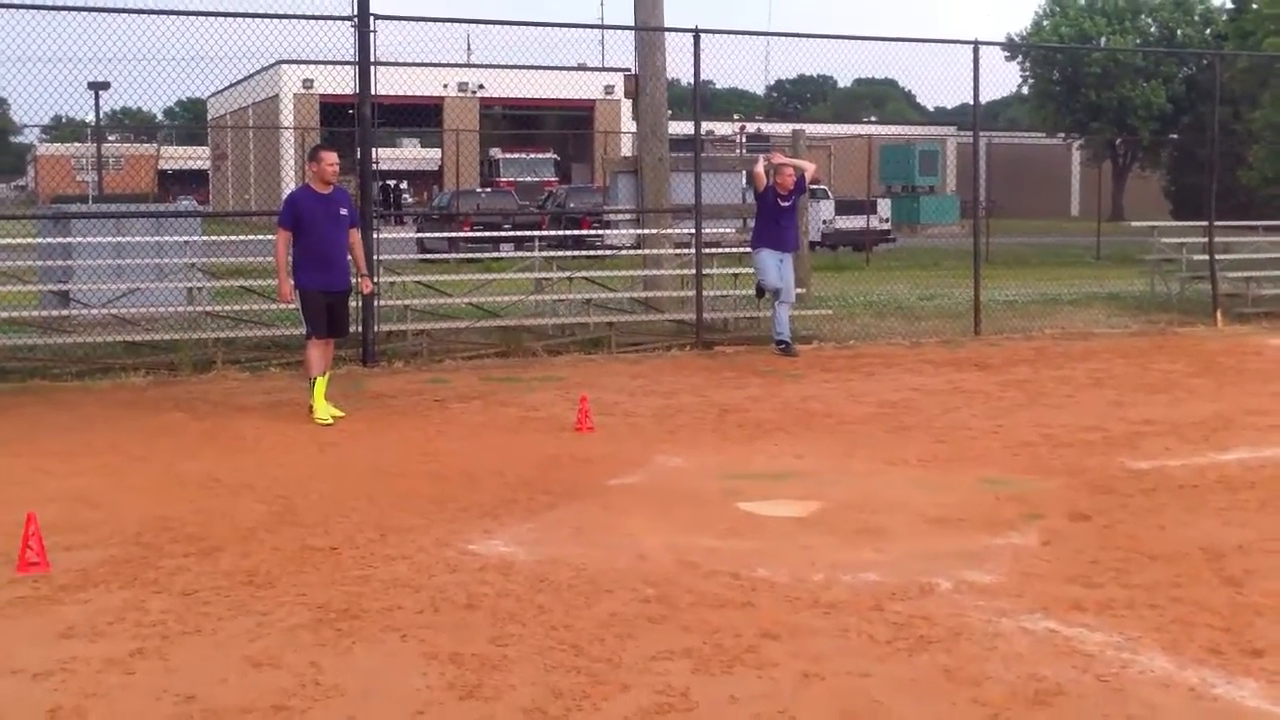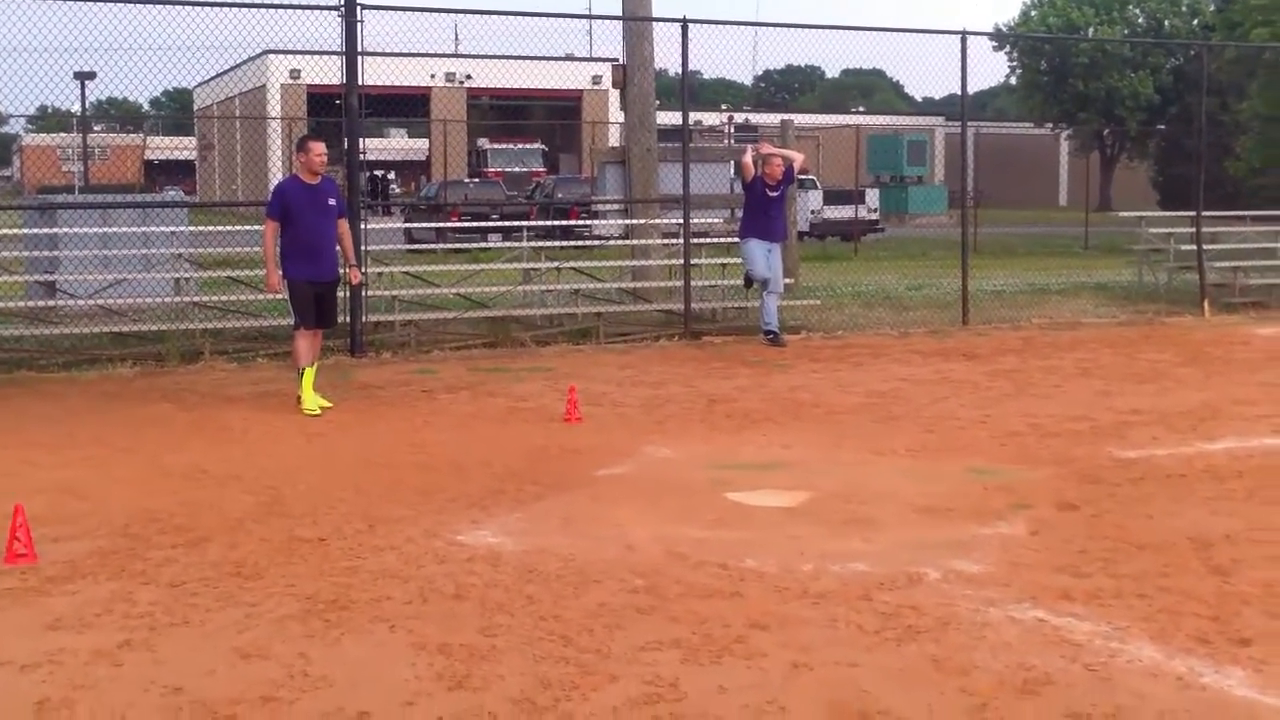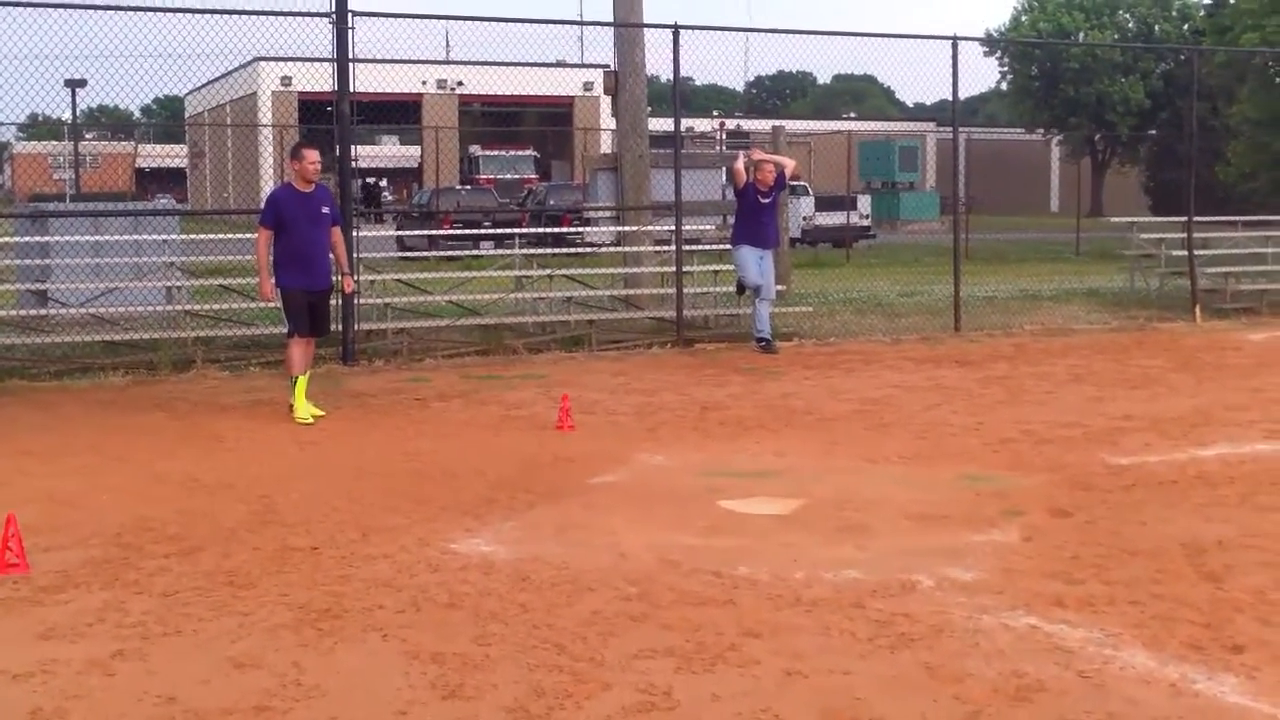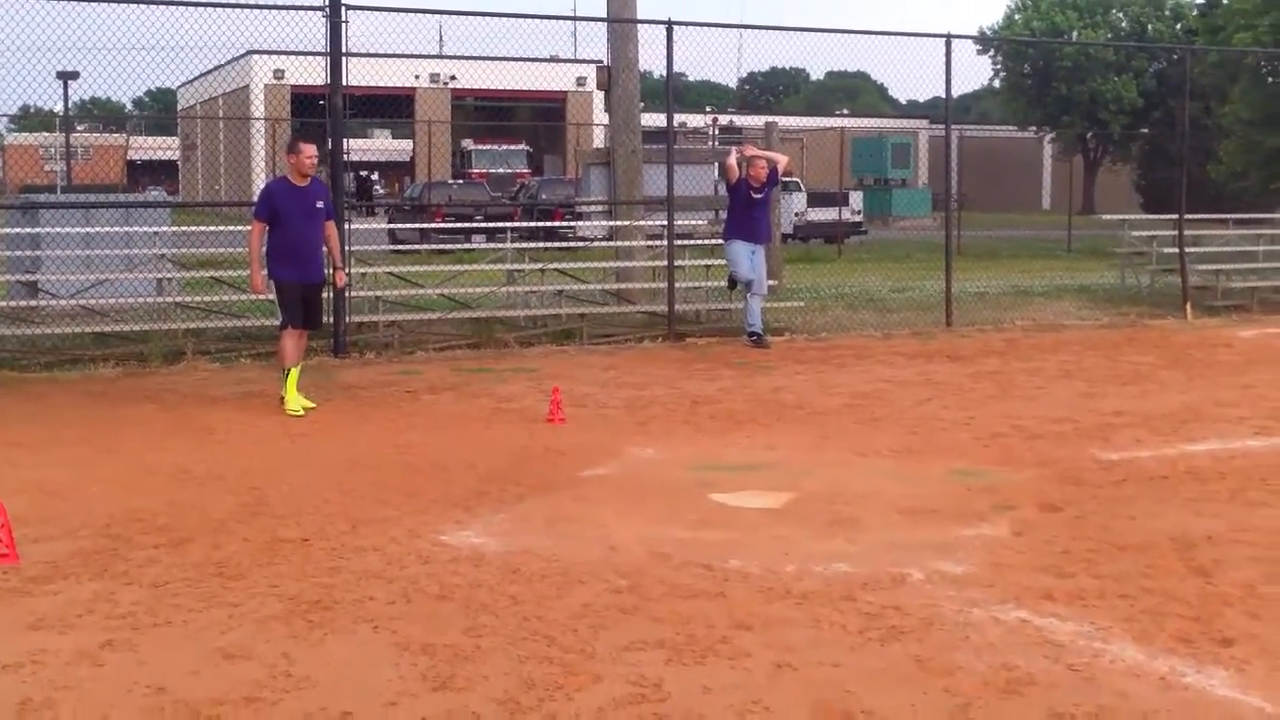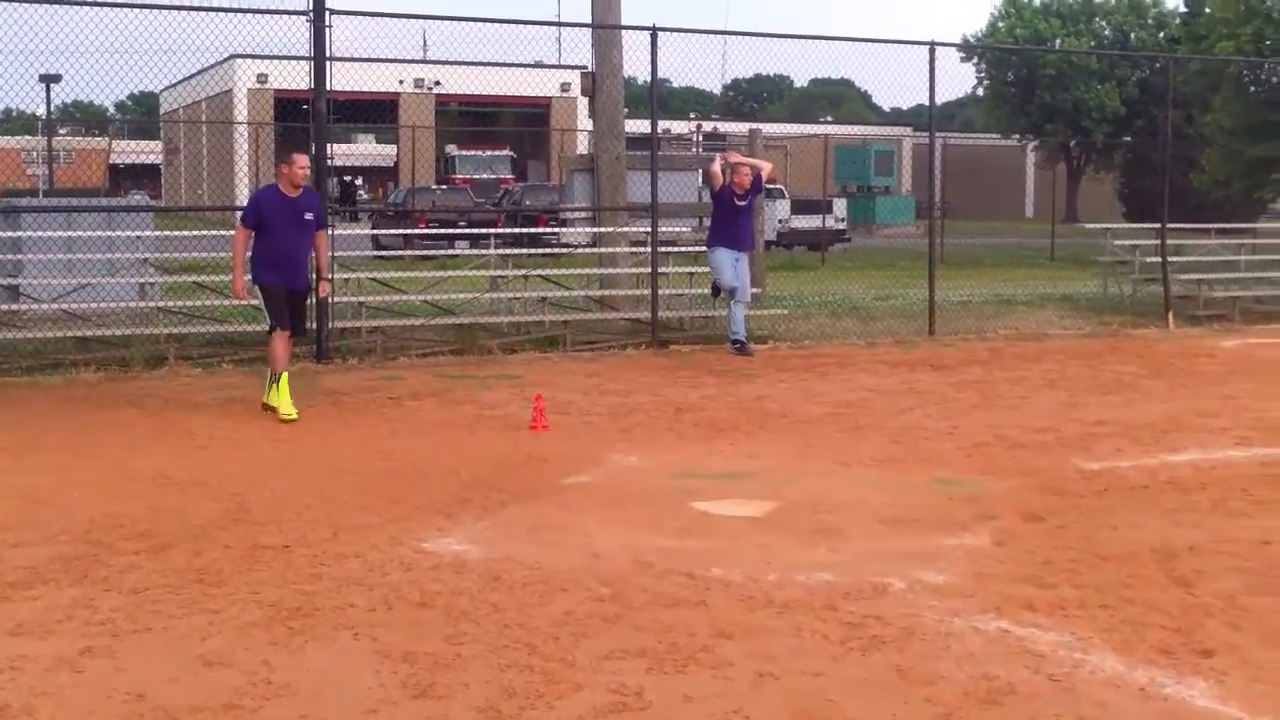
dt=0.3s
person 1, frame 1
left shoulder: (344, 198)
right shoulder: (297, 199)
left elbow: (353, 238)
right elbow: (282, 240)
left wrist: (363, 273)
right wrist: (283, 279)
left hip: (340, 284)
right hip: (310, 285)
left knee: (330, 339)
right knee: (316, 338)
left ankle: (321, 397)
right ankle: (316, 401)
person 1, frame 2
left shoulder: (332, 188)
right shoulder: (285, 189)
left elbow: (342, 228)
right elbow: (270, 230)
left wrist: (352, 263)
right wrist: (271, 269)
left hip: (328, 274)
right hip: (298, 275)
left knee: (318, 329)
right knee: (304, 329)
left ankle: (309, 388)
right ankle: (305, 391)
person 1, frame 3
left shoulder: (326, 195)
right shoulder: (279, 197)
left elbow: (336, 236)
right elbow: (264, 239)
left wrist: (345, 272)
right wrist: (264, 278)
left hip: (321, 282)
right hip: (291, 283)
left knee: (311, 338)
right knee: (298, 337)
left ankle: (302, 397)
right ankle: (297, 400)
person 1, frame 4
left shoulder: (322, 190)
right shoulder: (274, 190)
left elbow: (330, 230)
right elbow: (257, 230)
left wrist: (338, 266)
right wrist: (256, 270)
left hip: (314, 274)
right hip: (284, 273)
left knee: (304, 330)
right knee: (291, 328)
left ankle: (291, 390)
right ankle: (289, 392)
person 1, frame 5
left shoulder: (313, 199)
right shoulder: (262, 198)
left elbow: (320, 239)
right elbow: (241, 235)
left wrist: (323, 277)
right wrist: (237, 275)
left hip: (299, 281)
right hip: (269, 278)
left knee: (289, 336)
right knee: (280, 331)
left ankle: (271, 394)
right ankle: (282, 396)
person 2, frame 1
left shoulder: (795, 191)
right shoulder: (766, 193)
left elbow: (811, 168)
right elbow: (757, 172)
left wrist: (785, 160)
right wrist: (762, 160)
left hip: (786, 252)
right hip: (764, 249)
left knee: (786, 297)
right knee: (773, 284)
left ankle: (782, 340)
right ankle: (763, 284)
person 2, frame 2
left shoulder: (783, 181)
right shoulder: (755, 183)
left elbow: (799, 157)
right elbow: (746, 162)
left wrist: (773, 150)
right wrist: (750, 151)
left hip: (775, 242)
right hip: (752, 239)
left knee: (774, 288)
right knee: (762, 274)
left ankle: (770, 331)
right ankle: (751, 274)
person 2, frame 3
left shoulder: (775, 187)
right shoulder: (747, 189)
left elbow: (791, 164)
right elbow: (737, 169)
left wrist: (764, 156)
right wrist: (741, 157)
left hip: (766, 249)
right hip: (744, 246)
left knee: (766, 295)
right knee: (754, 281)
left ankle: (762, 338)
right ankle: (744, 281)
person 2, frame 4
left shoulder: (768, 184)
right shoulder: (739, 185)
left elbow: (784, 160)
right elbow: (730, 164)
left wrist: (757, 152)
right wrist: (734, 153)
left hip: (758, 244)
right hip: (736, 241)
left knee: (758, 289)
right knee: (745, 276)
left ankle: (754, 332)
right ankle: (735, 276)
person 2, frame 5
left shoulder: (752, 191)
right shoulder: (723, 192)
left elbow: (768, 167)
right elbow: (714, 171)
left wrist: (741, 159)
right wrist: (718, 159)
left hip: (742, 251)
right hip: (720, 248)
left knee: (741, 297)
right knee: (729, 283)
left ankle: (737, 340)
right ankle: (718, 283)
